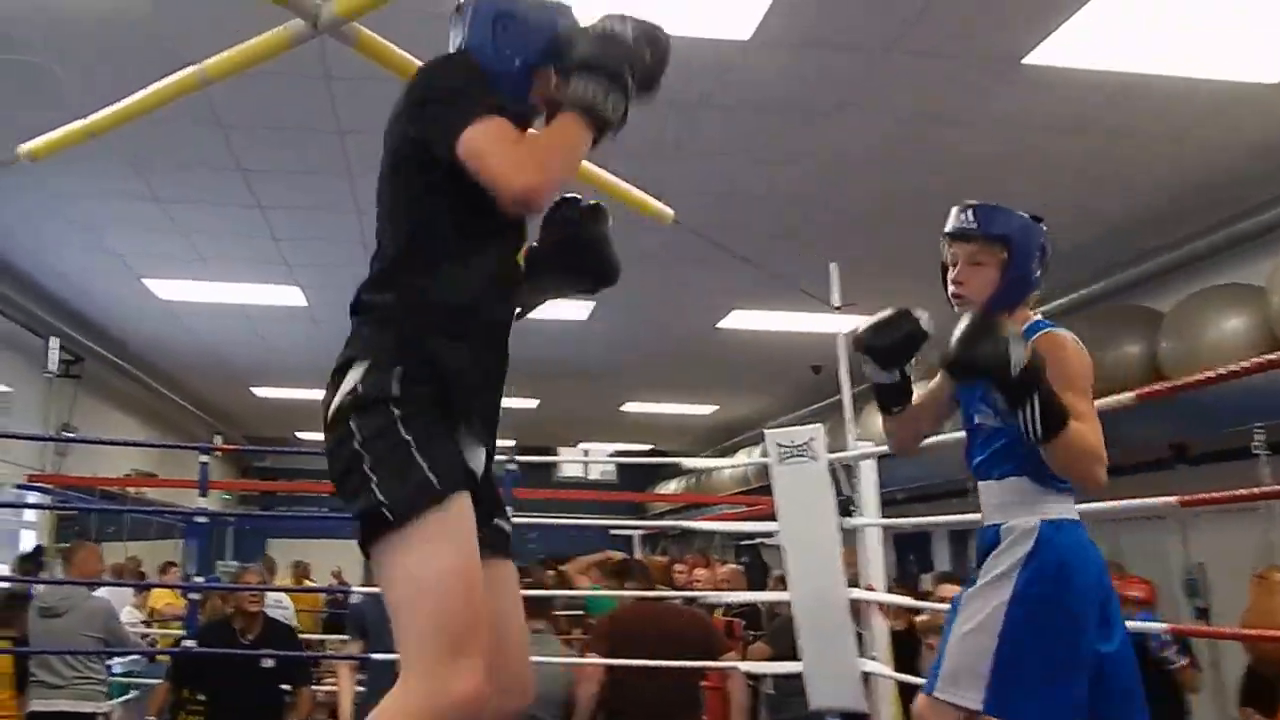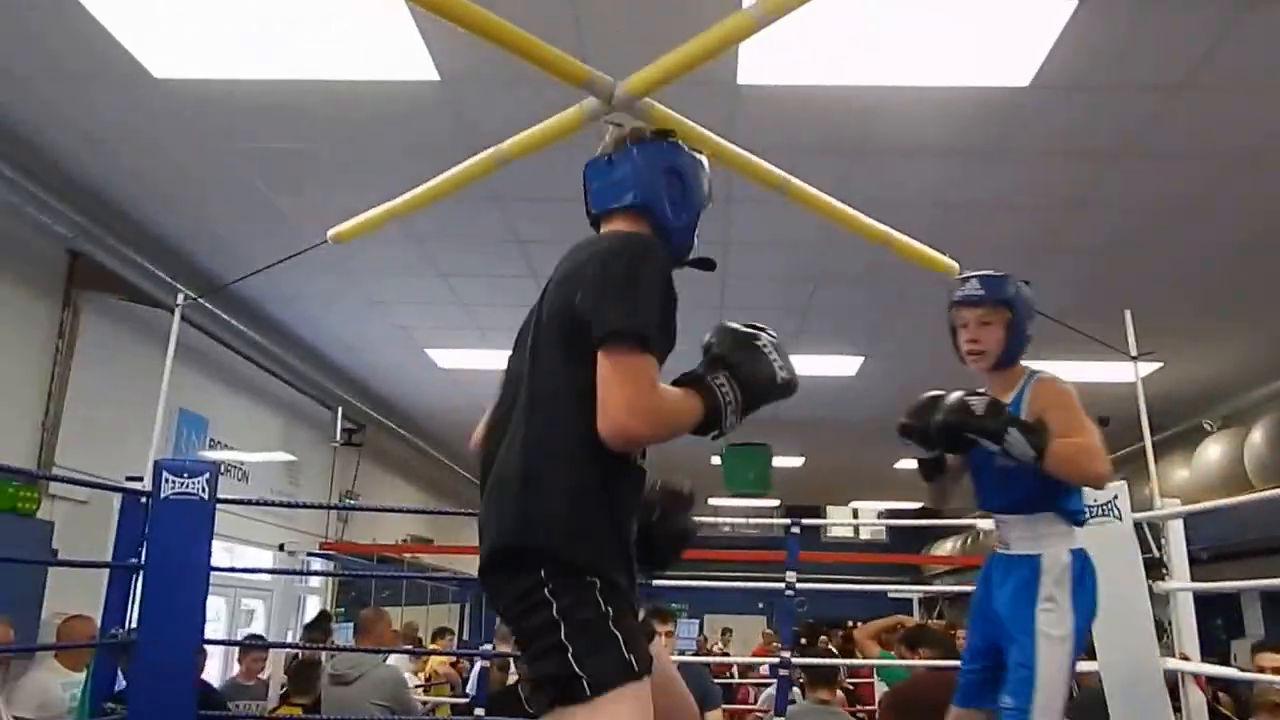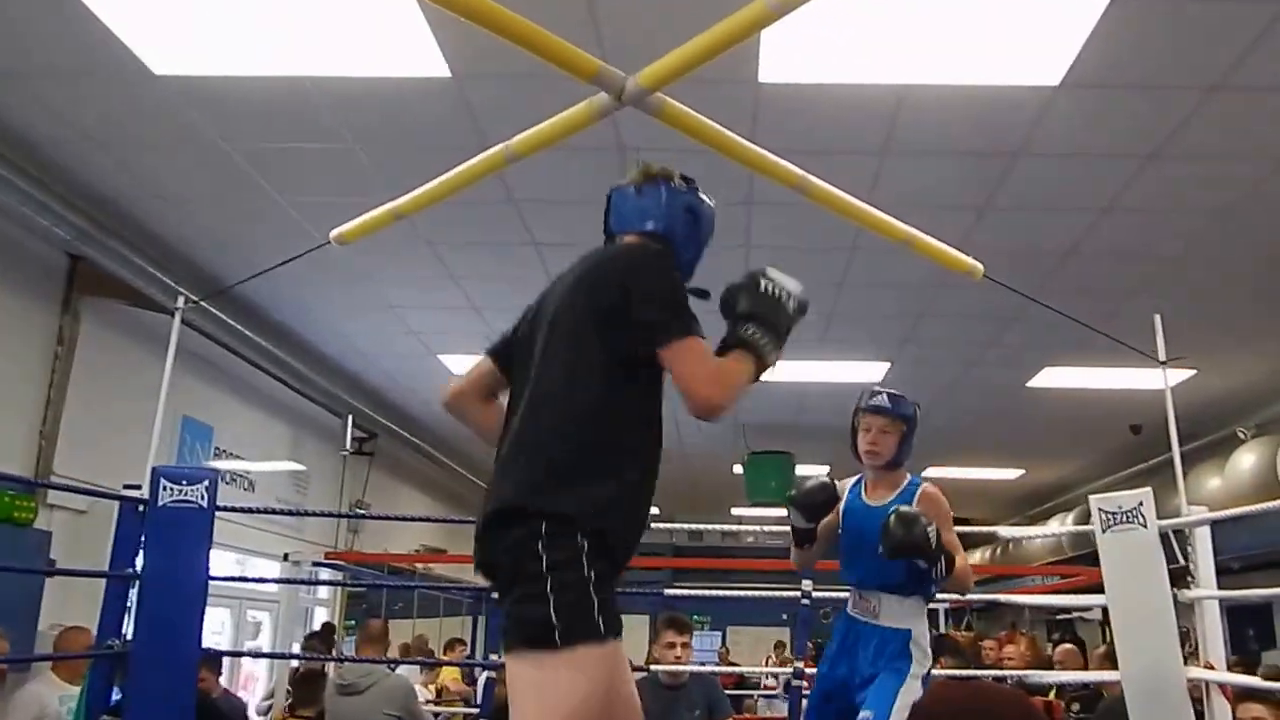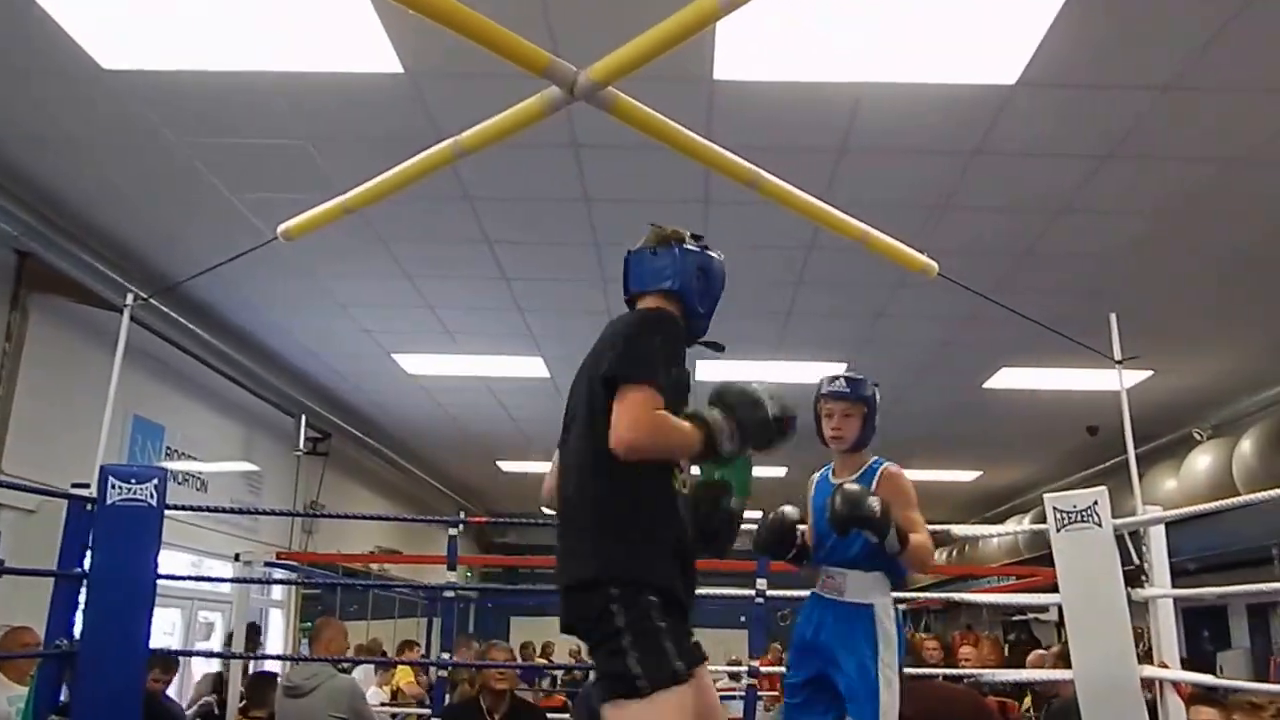
dt=0.7s
person 1, frame 1
left shoulder: (481, 155)
right shoulder: (452, 83)
right elbow: (527, 182)
left wrist: (556, 263)
right wrist: (593, 91)
left hip: (455, 419)
right hip: (401, 399)
person 1, frame 2
left shoulder: (578, 274)
right shoulder: (631, 258)
left elbow: (485, 441)
right elbow: (623, 420)
right wrist: (724, 387)
left hip: (576, 557)
right hip: (562, 564)
person 1, frame 3
left shoulder: (571, 285)
right shoulder: (643, 264)
left elbow: (461, 396)
right elbow: (706, 394)
right wrist: (758, 339)
left hip: (547, 522)
right hip: (559, 527)
person 1, frame 4
left shoulder: (606, 351)
right shoulder: (656, 329)
left elbow: (553, 485)
right elbow: (631, 434)
right wrist: (717, 430)
left hip: (603, 576)
right hip: (618, 581)
person 2, frame 1
left shoulder: (1053, 348)
right shoulder: (975, 351)
left elbow: (1091, 472)
right elbow: (903, 439)
left wrist: (1028, 388)
right wrist: (886, 372)
left hip: (1034, 549)
right hip: (1056, 551)
person 2, frame 2
left shoulder: (1047, 391)
right shoulder: (979, 405)
left elbow: (1096, 468)
right elbow: (941, 495)
left wrist: (1005, 430)
right wrist: (930, 449)
left hip: (1050, 570)
right hip: (1002, 569)
person 2, frame 3
left shoulder: (924, 499)
right shoulder: (844, 493)
left elbow: (964, 581)
right elbow: (802, 562)
left wrist: (930, 554)
right wrist: (803, 520)
left hip: (901, 642)
right hip: (852, 634)
person 2, frame 4
left shoulder: (887, 479)
right shoulder: (818, 481)
left elbow: (925, 557)
left wrist: (880, 527)
right wrist: (787, 544)
left hip: (867, 617)
right hip: (819, 613)
